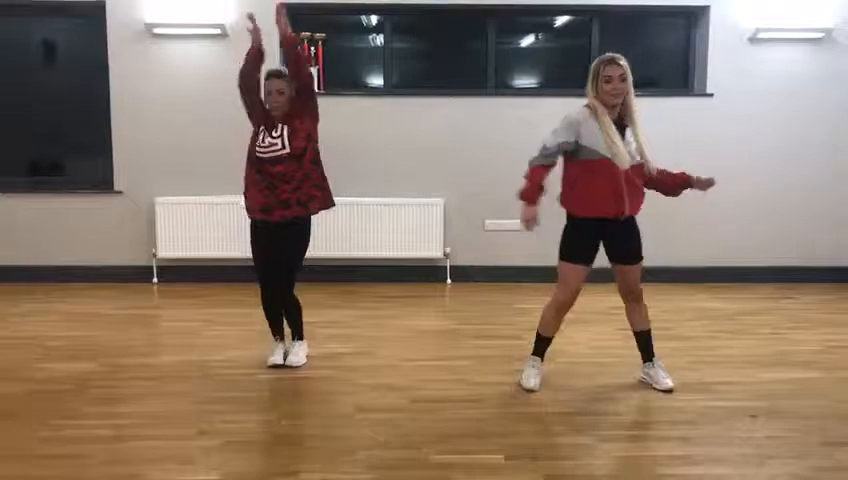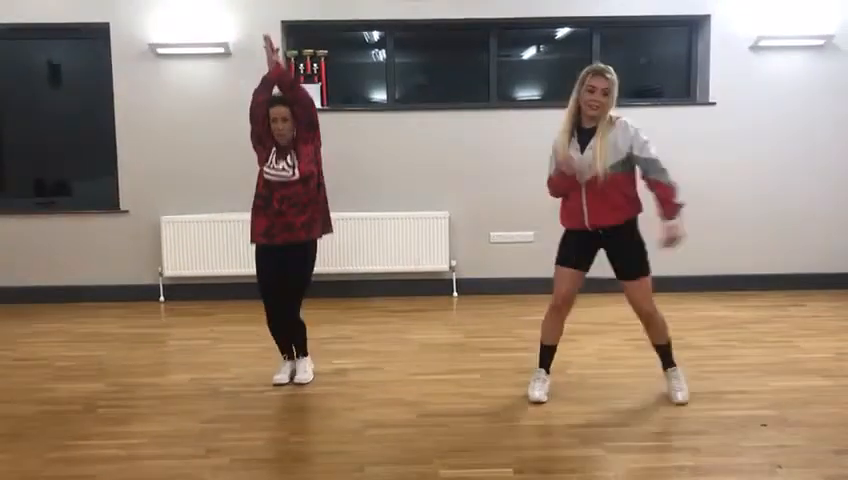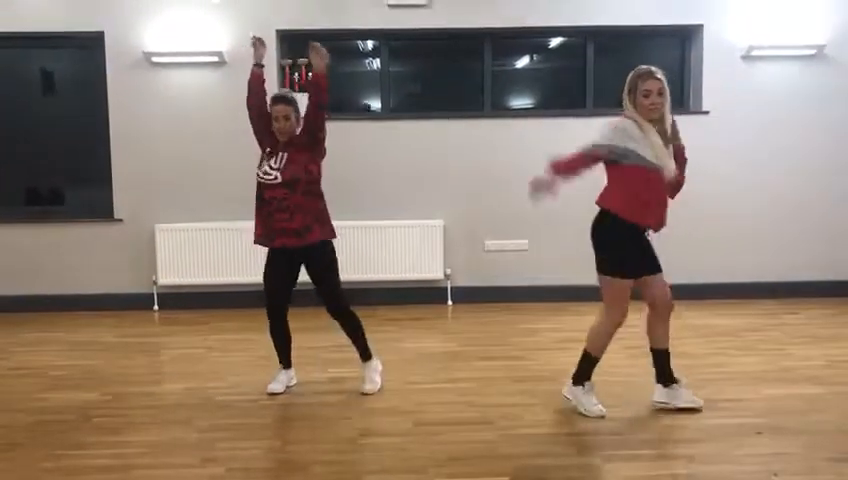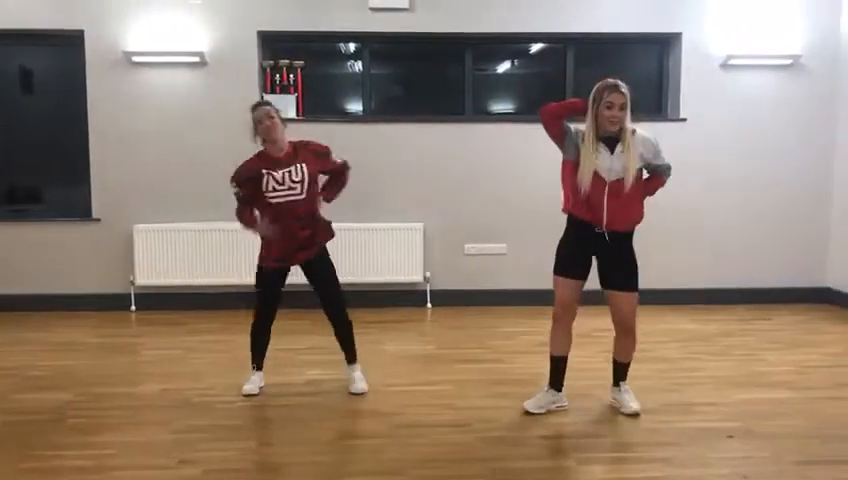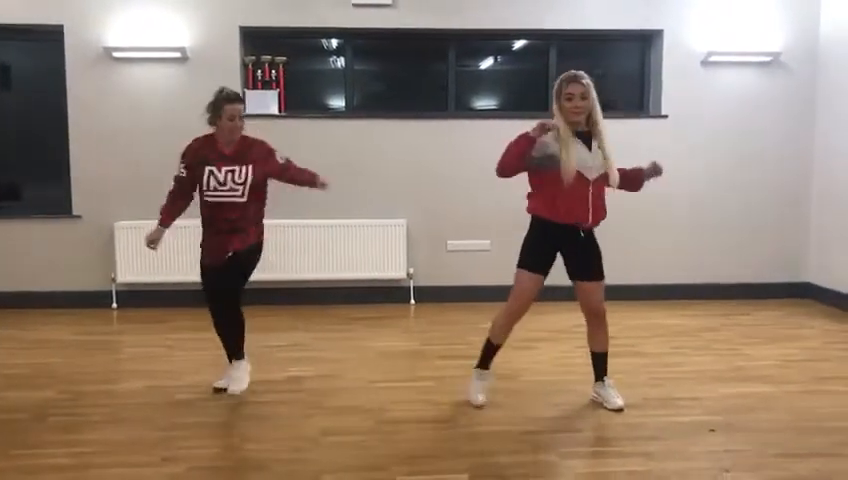
dt=1s
person 1, frame 1
left shoulder: (630, 126)
right shoulder: (579, 120)
left elbow: (645, 174)
right elbow: (543, 157)
left wrist: (687, 181)
right wrist: (529, 199)
left hip: (623, 222)
right hip: (585, 221)
left knee: (633, 294)
right knee: (564, 298)
left ankle: (649, 364)
right ankle: (536, 360)
person 1, frame 2
left shoulder: (625, 132)
right shoulder: (565, 136)
left elbow: (656, 174)
right elbow: (555, 189)
left wrist: (671, 217)
right wrist: (564, 173)
left hip: (620, 229)
right hip: (579, 231)
left knee: (645, 308)
right knee: (559, 303)
left ankle: (671, 370)
right ankle: (543, 373)
person 1, frame 3
left shoulder: (659, 137)
right shoulder: (625, 130)
left elbow: (671, 188)
right elbow: (590, 153)
left wrist: (678, 149)
right wrist: (555, 173)
left hip: (635, 232)
right hip: (617, 230)
left knee: (663, 304)
right knee: (614, 314)
left ankle: (667, 385)
right ankle: (579, 384)
person 1, frame 4
left shoulder: (642, 144)
right shoulder: (576, 141)
left elbow: (662, 172)
right elbow: (548, 113)
left wrist: (640, 194)
right wrist: (585, 105)
left hip: (618, 240)
right hip: (579, 234)
left knee: (626, 323)
right knee: (562, 314)
left ankle: (621, 387)
right ankle: (555, 391)
person 1, frame 5
left shoulder: (599, 140)
right shoulder: (549, 141)
left elbow: (611, 177)
right elbow: (504, 169)
left wrist: (642, 174)
right wrist: (531, 136)
left hip: (583, 235)
right hip: (546, 230)
left knee: (597, 313)
right knee: (516, 308)
left ankle: (602, 383)
right ankle: (481, 372)
person 2, frame 1
left shoulder: (304, 116)
right shoulder: (260, 119)
left elbow: (305, 77)
right elbow: (246, 83)
left wrist: (288, 37)
right wrist: (256, 46)
left hip: (295, 218)
right hip: (262, 218)
left knee: (283, 284)
right knee: (267, 285)
left ankle: (298, 341)
right ankle: (278, 342)
person 2, frame 2
left shoulder: (309, 144)
right shoulder: (264, 147)
left elbow: (305, 103)
right elbow: (256, 108)
left wrist: (279, 70)
right wrist: (270, 72)
left hip: (302, 240)
right hip: (270, 242)
left knee: (290, 309)
right knee: (273, 309)
left ankle: (304, 358)
right ankle: (287, 359)
person 2, frame 3
left shoulder: (310, 144)
right shoulder: (268, 146)
left elbow: (317, 111)
right elbow: (254, 106)
left wrist: (319, 72)
right wrist: (258, 63)
left hip: (312, 240)
right hip: (279, 243)
left knee: (337, 304)
right knee: (275, 311)
left ankle: (370, 363)
right ankle: (286, 371)
person 2, frame 4
left shoulder: (311, 152)
right shoulder: (250, 168)
left elbow: (341, 171)
right elbow: (244, 209)
left wrist: (324, 197)
right wrist: (258, 225)
left hip: (312, 245)
right hip: (274, 251)
left knee: (336, 307)
right knee: (264, 314)
left ankle: (353, 368)
right ankle: (257, 373)
person 2, frame 5
left shoulder: (258, 149)
right shoulder: (197, 150)
left elbow: (286, 169)
right elbow: (182, 191)
left wrist: (314, 180)
right wrist: (162, 226)
left hip: (247, 241)
right hip: (213, 242)
left knee: (227, 301)
right knee: (217, 305)
left ankle: (239, 363)
right ankle: (236, 366)
